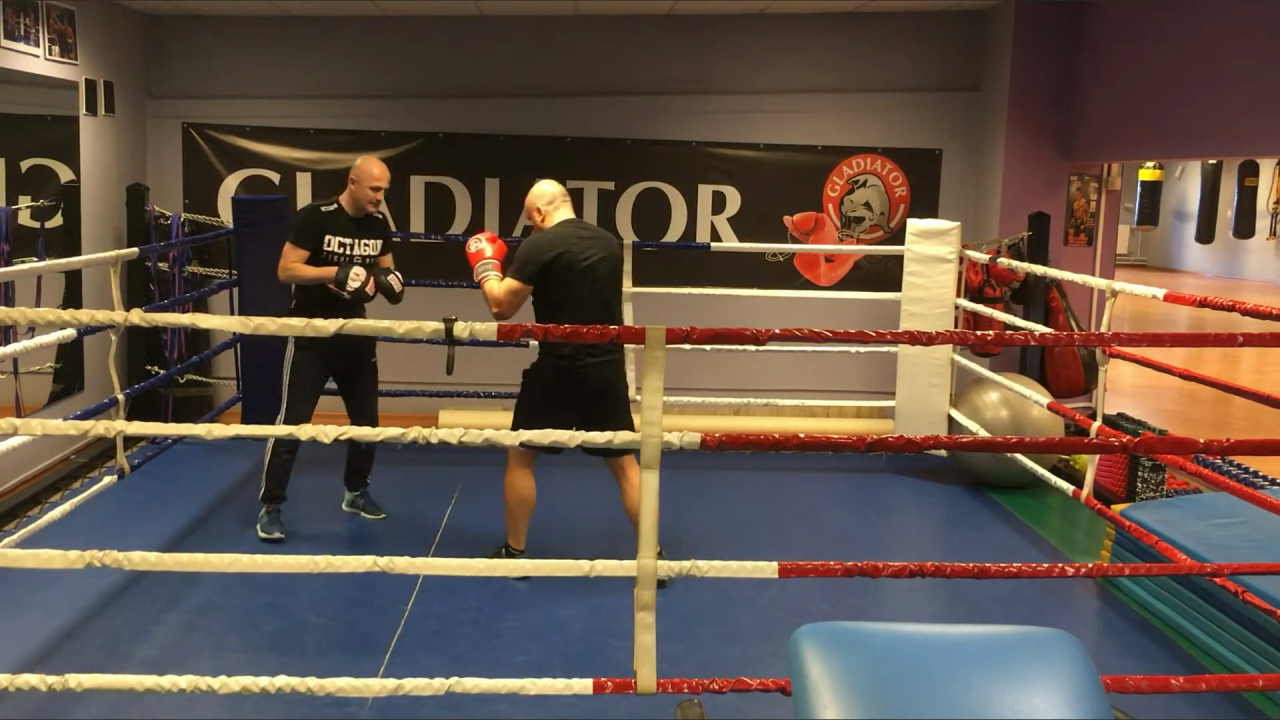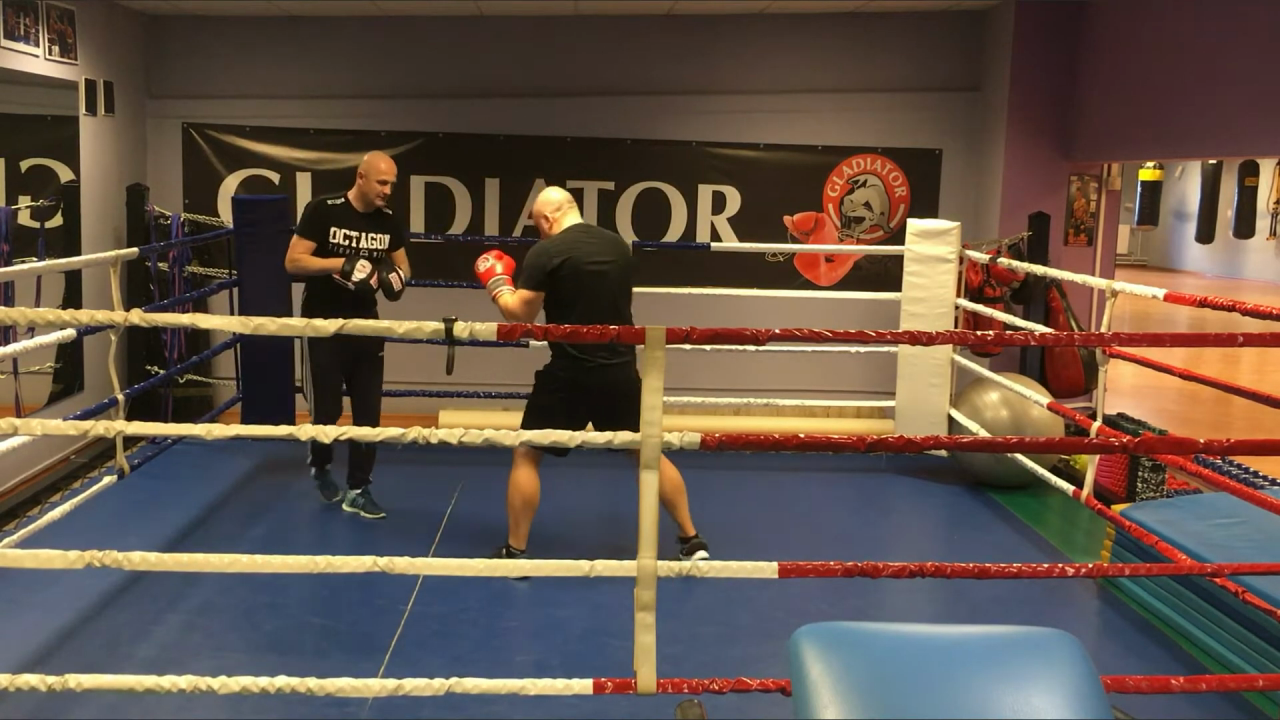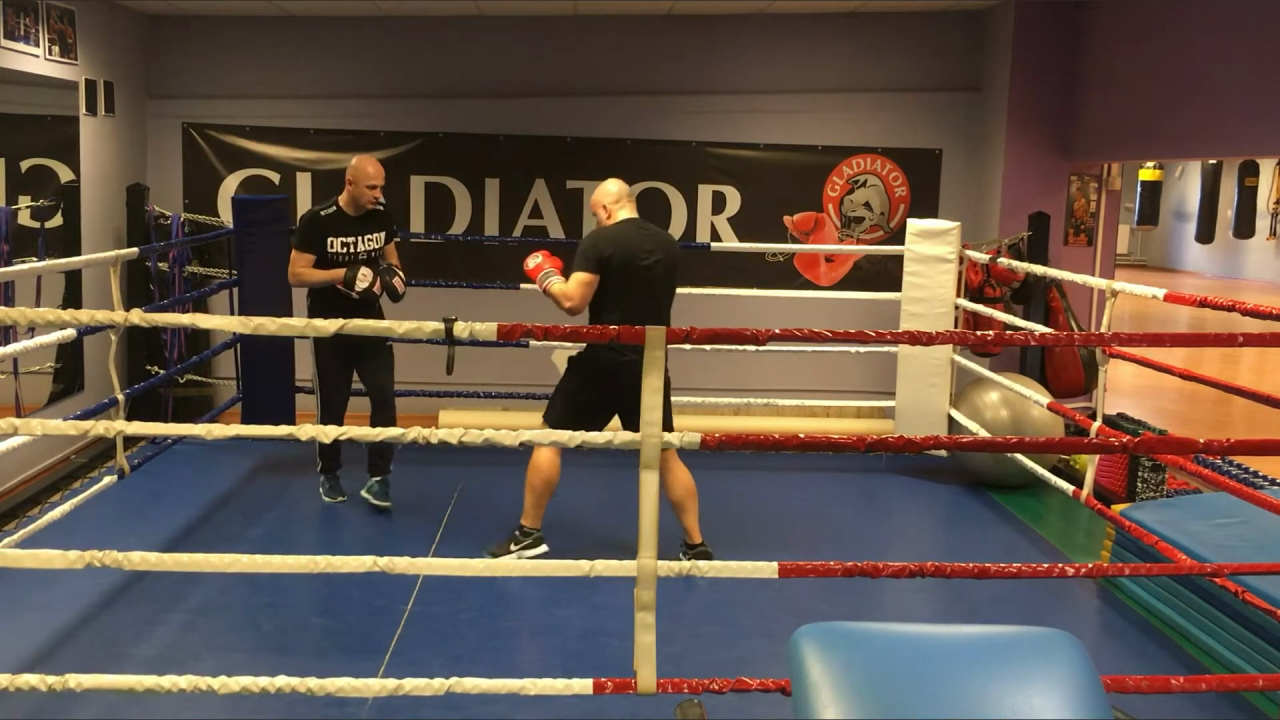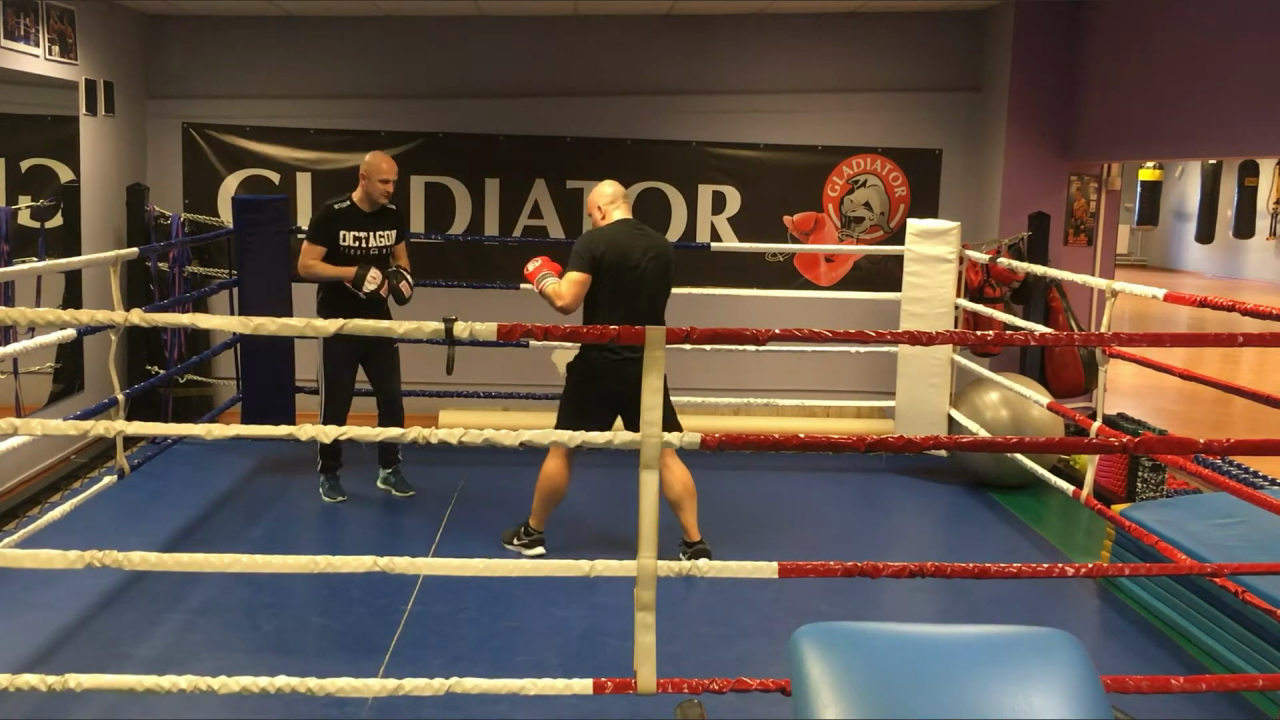
dt=0.3s
person 1, frame 1
left shoulder: (540, 246)
right shoulder: (610, 243)
left elbow: (501, 307)
left wrist: (485, 266)
left hip: (558, 370)
right hip: (608, 369)
left knee: (521, 458)
right knee: (625, 463)
left ankle: (514, 553)
right ankle: (651, 555)
person 1, frame 2
left shoulder: (546, 252)
right shoulder: (619, 245)
left elbow: (519, 316)
left wrist: (496, 281)
left hip: (569, 373)
right hip: (620, 370)
left knee: (526, 456)
left ankle: (516, 551)
right ankle: (692, 541)
person 1, frame 3
left shoulder: (600, 240)
right shoulder: (668, 245)
left elbow: (573, 302)
left wrist: (547, 276)
left hip: (603, 362)
left knee: (549, 440)
right knee: (665, 455)
left ankle: (528, 535)
right ankle: (696, 546)
person 1, frame 4
left shoulder: (594, 242)
right shoulder: (662, 247)
left elbow: (566, 302)
left wrist: (543, 277)
left hip: (599, 364)
right hip: (647, 365)
left knee: (561, 449)
right knee: (665, 453)
left ankle: (532, 534)
right ankle: (695, 544)
person 2, frame 1
left shoulder: (378, 223)
right shoulder: (315, 217)
left elbow: (383, 269)
right elbow: (286, 270)
left wrist: (388, 281)
right wrist: (336, 273)
left hip: (354, 334)
right hip: (311, 335)
left knee: (366, 421)
right knee: (292, 421)
left ankle: (356, 492)
right ankle: (270, 506)
person 2, frame 2
left shoulder: (389, 221)
right shoulder: (322, 210)
left elbow: (403, 267)
right elbow: (293, 261)
left wrist: (395, 276)
right wrist: (341, 264)
left knee: (368, 412)
right knee: (326, 410)
left ankle: (358, 489)
right ankle: (321, 470)
person 2, frame 3
left shoulder: (382, 216)
right shoulder: (317, 220)
right elbow: (296, 274)
left wrist: (394, 274)
right wrist: (344, 273)
left hip: (371, 323)
left knee: (385, 401)
right knee: (332, 408)
left ankle: (378, 480)
right ankle: (329, 475)
person 2, frame 4
left shoulder: (394, 216)
right shoulder: (331, 215)
left elbow: (400, 257)
right elbow: (306, 266)
left wrist: (401, 275)
right wrist: (351, 272)
left hip: (378, 319)
right hip: (338, 323)
left knee: (391, 399)
right knee: (336, 404)
left ankle: (390, 469)
right ankle: (328, 474)
